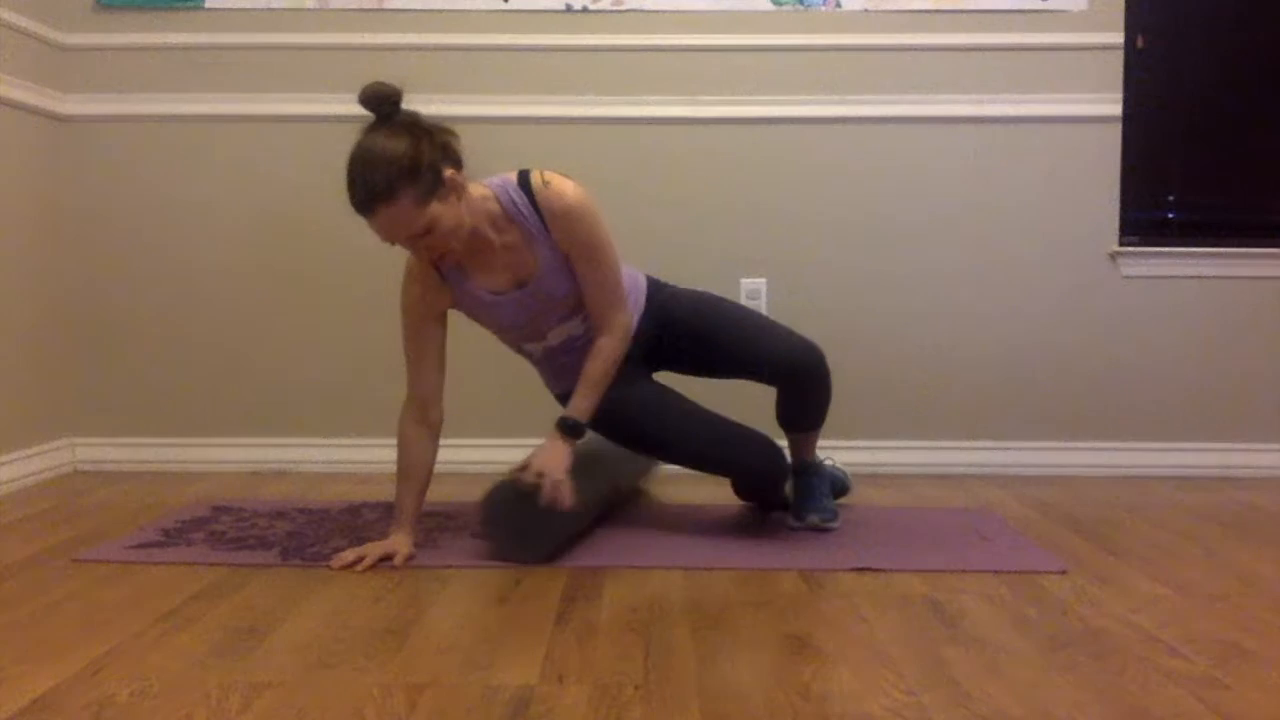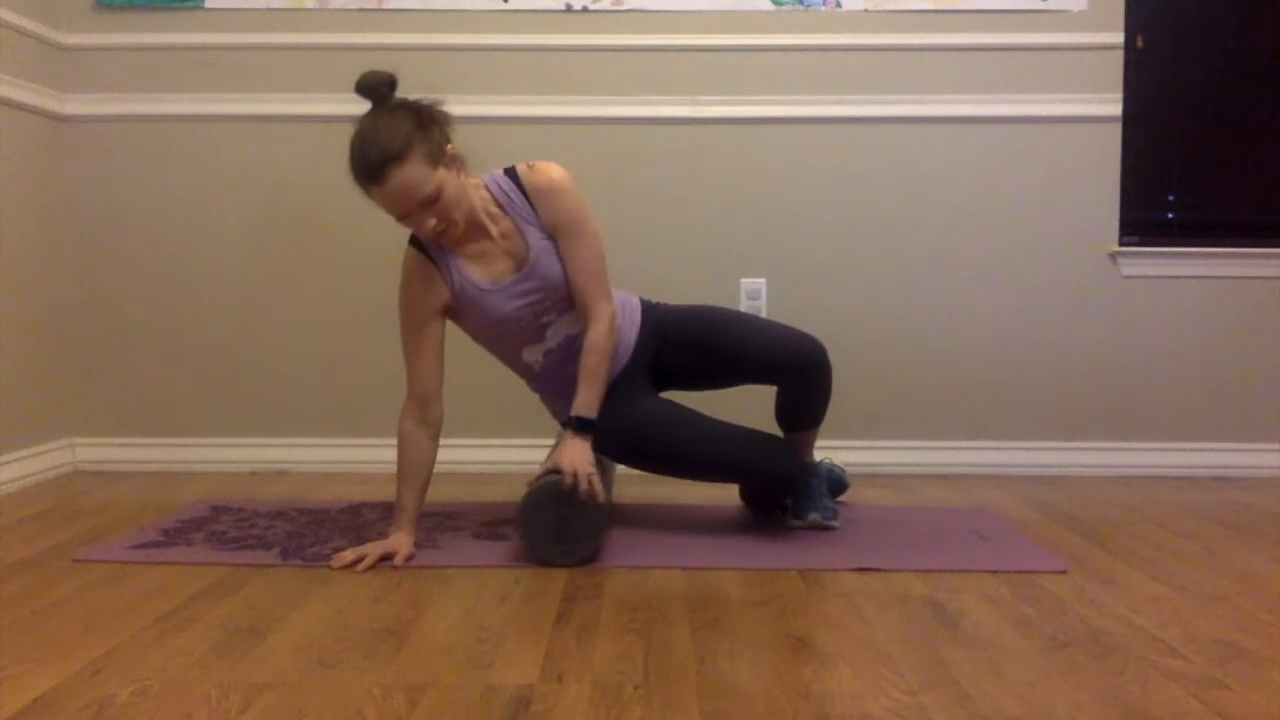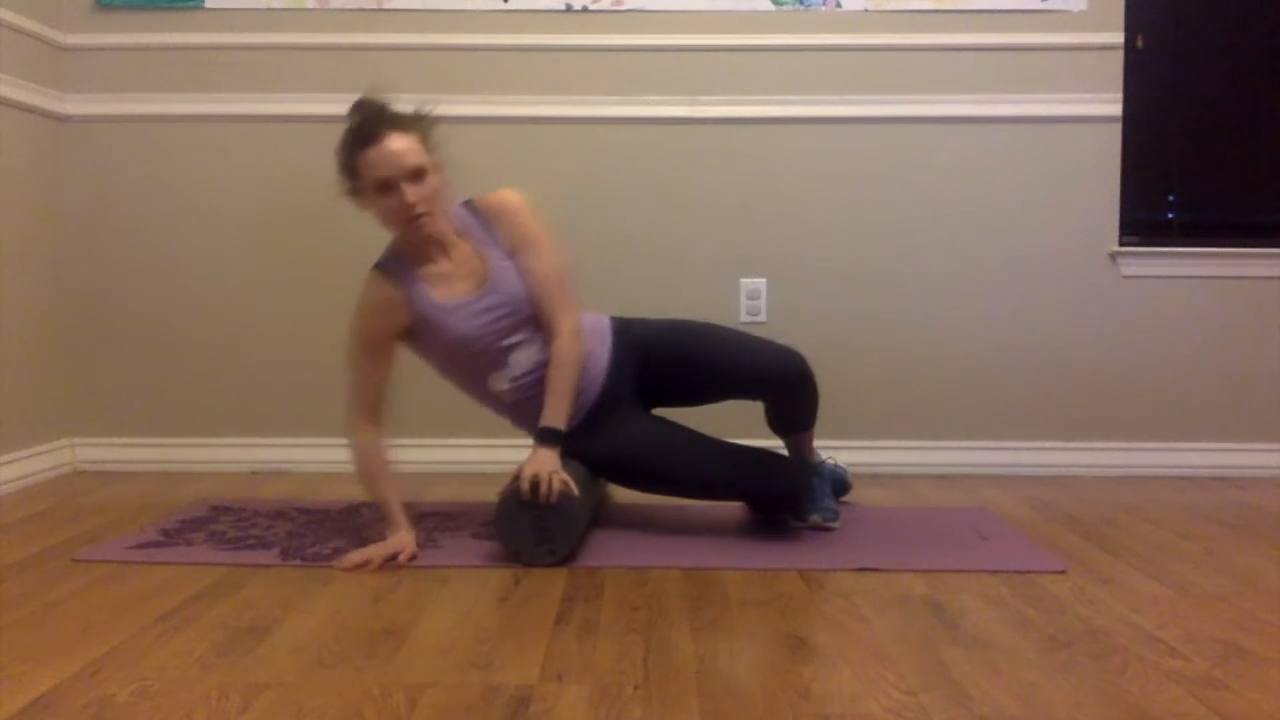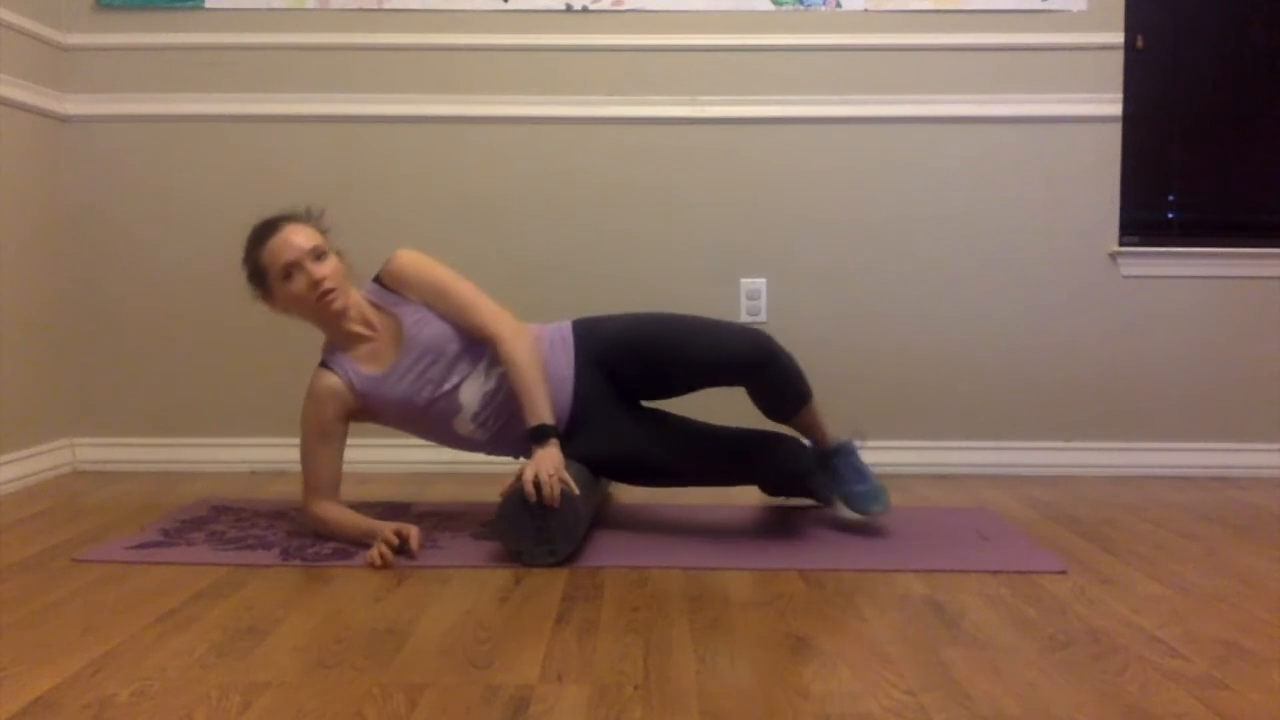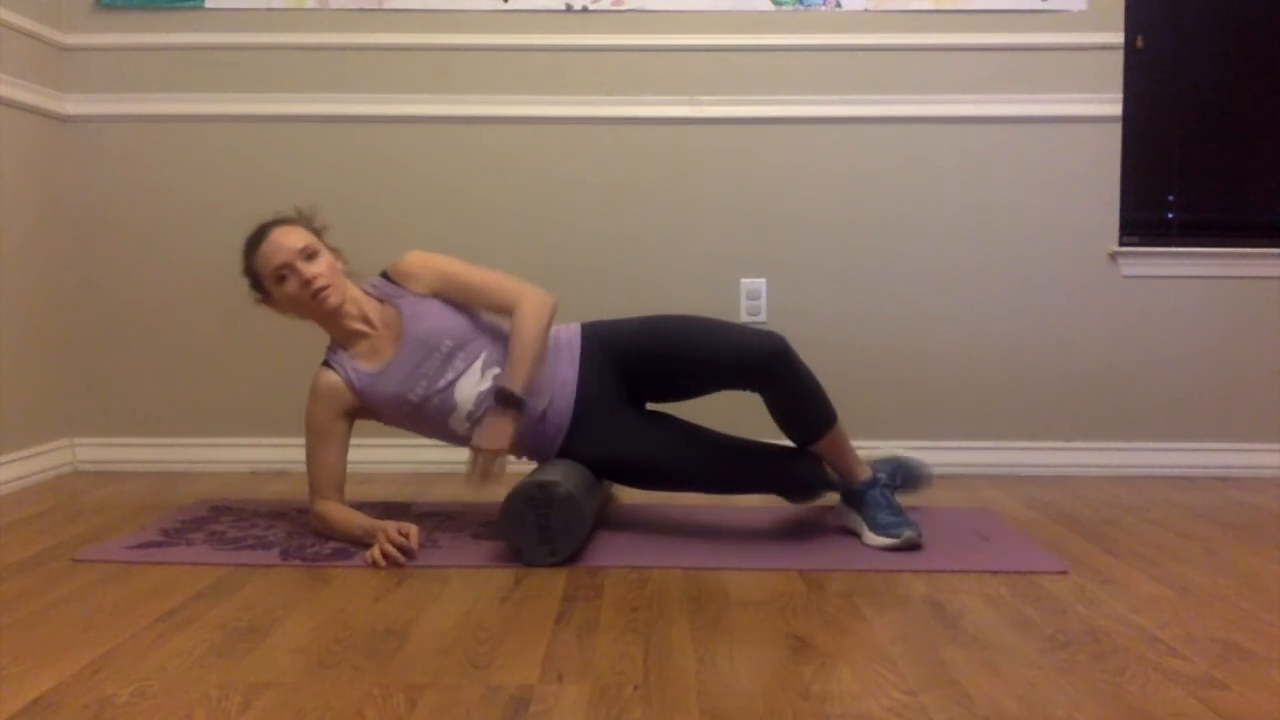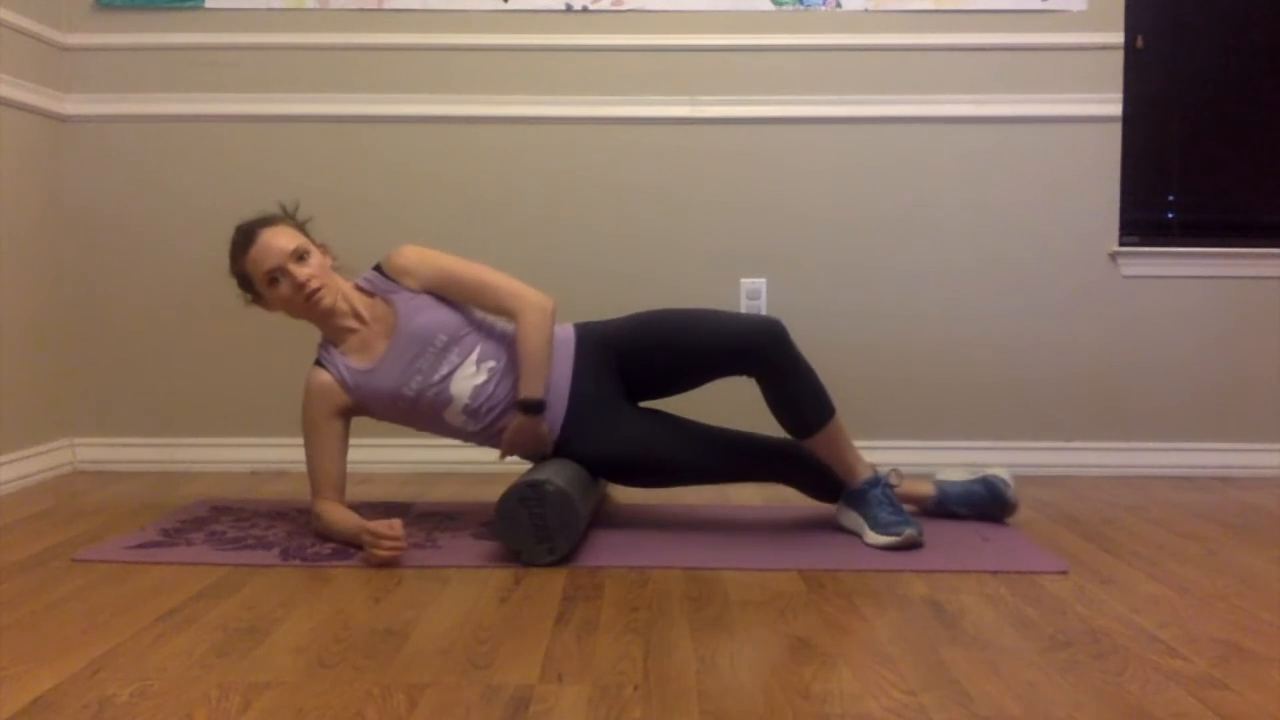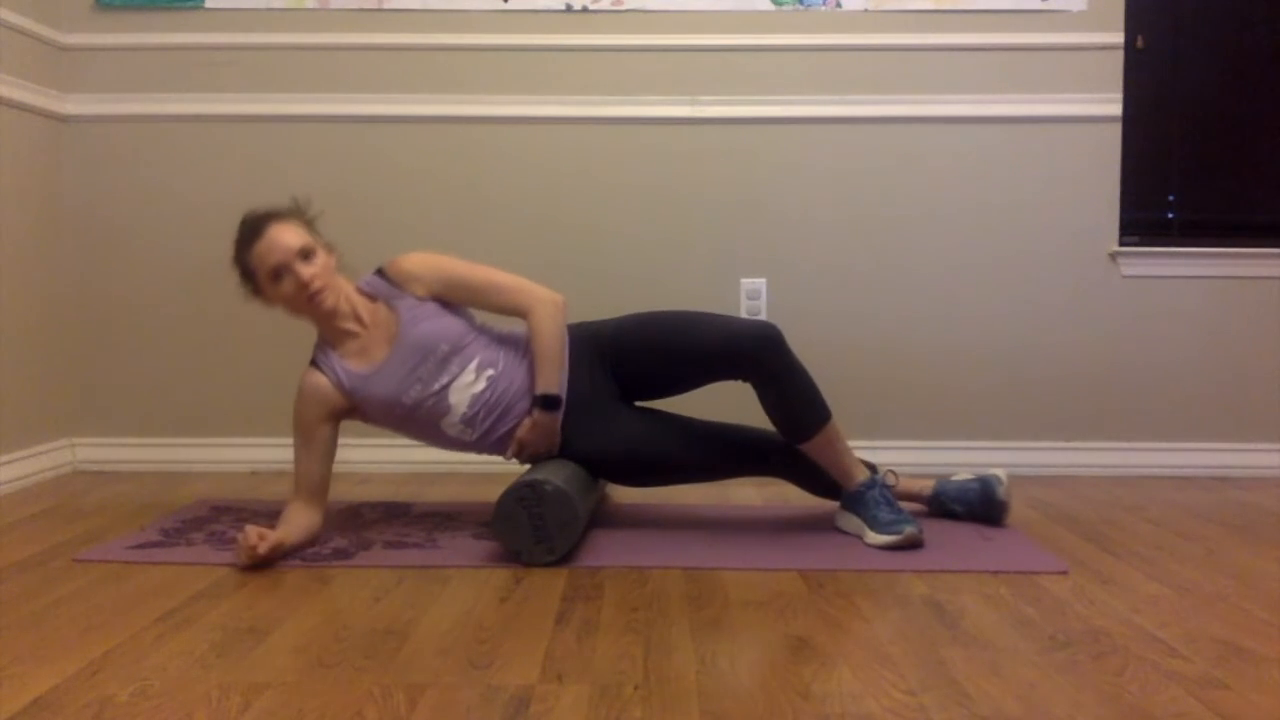
dt=0.7s
person 1, frame 1
left shoulder: (558, 203)
right shoulder: (428, 277)
left elbow: (615, 327)
right elbow: (422, 409)
left wrist: (562, 435)
right wrist: (403, 528)
left hip: (646, 314)
right hip: (583, 375)
left knee: (803, 365)
right knee: (760, 465)
left ankle: (808, 468)
right ankle: (780, 491)
person 1, frame 2
left shoulder: (544, 187)
right shoulder: (426, 271)
left elbow: (601, 314)
right elbow: (422, 409)
left wrist: (576, 435)
right wrist: (403, 528)
left hip: (640, 331)
right hip: (602, 401)
left knee: (805, 358)
right knee: (775, 465)
left ankle: (805, 468)
right ankle: (786, 484)
person 1, frame 3
left shoulder: (501, 212)
right shoulder: (388, 295)
left elbow: (566, 329)
right elbow: (364, 423)
left wrist: (547, 442)
right wrist: (398, 526)
left hip: (616, 353)
right hip: (586, 428)
left knee: (787, 372)
right knee: (783, 484)
left ankle: (808, 466)
right ankle: (801, 489)
person 1, frame 4
left shoulder: (401, 273)
right shoulder: (332, 389)
left elbow: (508, 333)
right elbow: (318, 503)
left wrist: (542, 438)
right wrist: (376, 530)
left hip: (587, 354)
right hip: (577, 431)
left knee: (746, 350)
right knee: (772, 461)
left ankle: (831, 451)
right ankle: (816, 474)
person 1, frame 5
left shoulder: (410, 274)
right shoulder: (336, 387)
left elbow: (534, 300)
right elbow: (324, 505)
left wrist: (508, 408)
right wrist: (376, 530)
left hip: (594, 358)
right hip: (579, 438)
left knee: (763, 353)
right knee: (785, 474)
left ankle: (862, 481)
right ankle: (844, 483)
person 1, frame 6
left shoulder: (402, 269)
right shoulder: (328, 386)
left elbow: (533, 304)
right elbow: (325, 503)
left wrist: (529, 405)
right wrist: (365, 533)
left hip: (587, 357)
right hip: (577, 436)
left knee: (761, 338)
right knee: (775, 460)
left ankle: (870, 486)
right ankle: (873, 492)
person 1, frame 7
left shoulder: (408, 277)
right shoulder: (323, 388)
left elbow: (544, 303)
right elbow: (308, 504)
left wrist: (544, 400)
right wrist: (274, 538)
left hip: (582, 361)
right hip: (577, 439)
left knee: (757, 344)
right knee: (769, 453)
left ankle: (872, 488)
right ankle: (892, 491)
